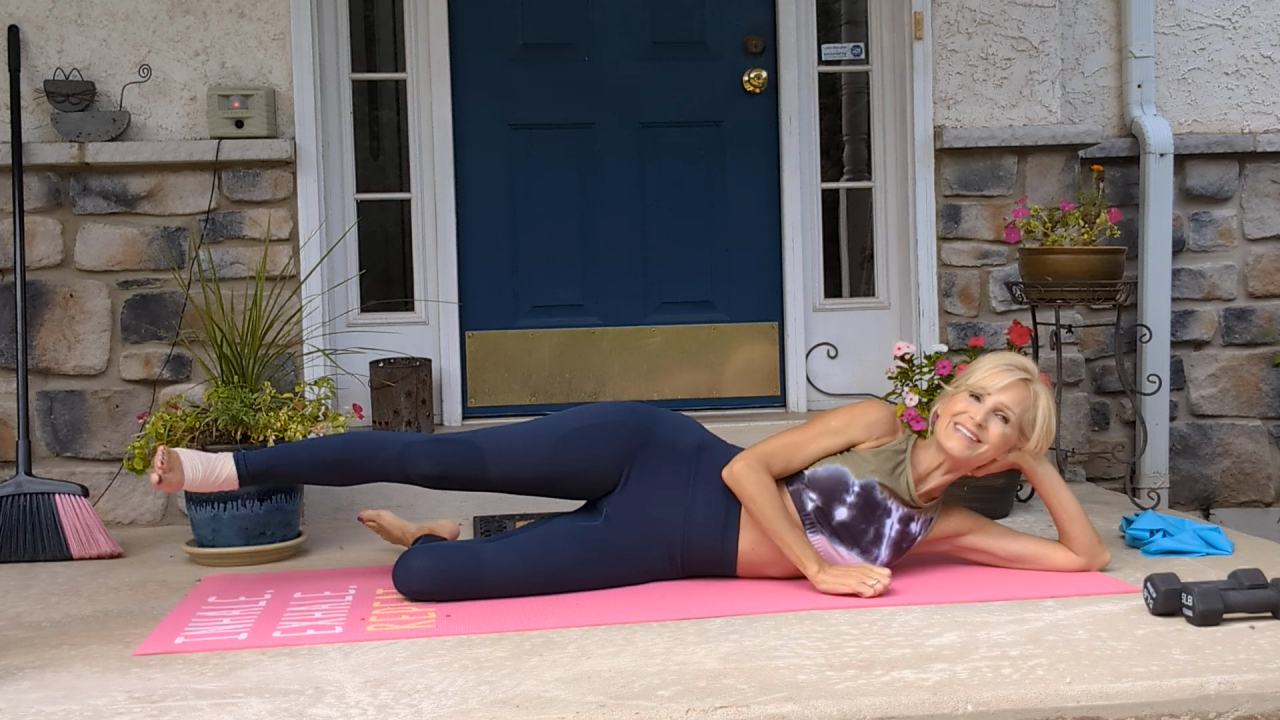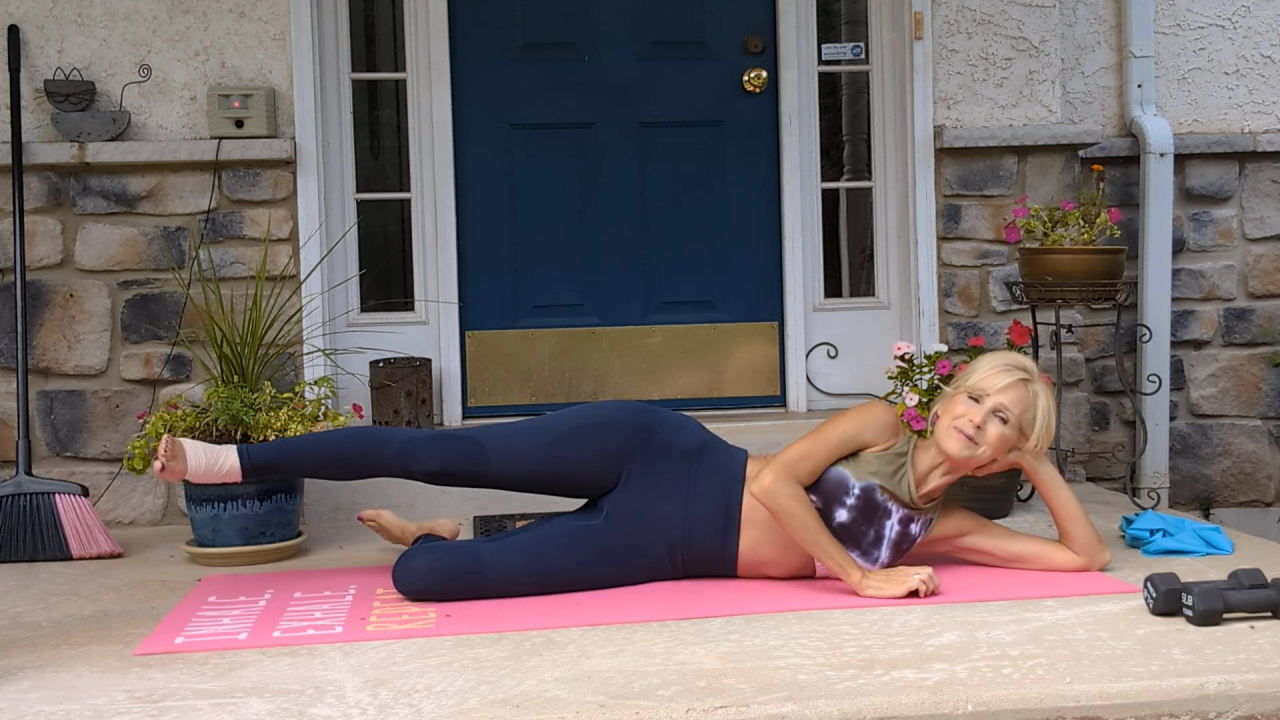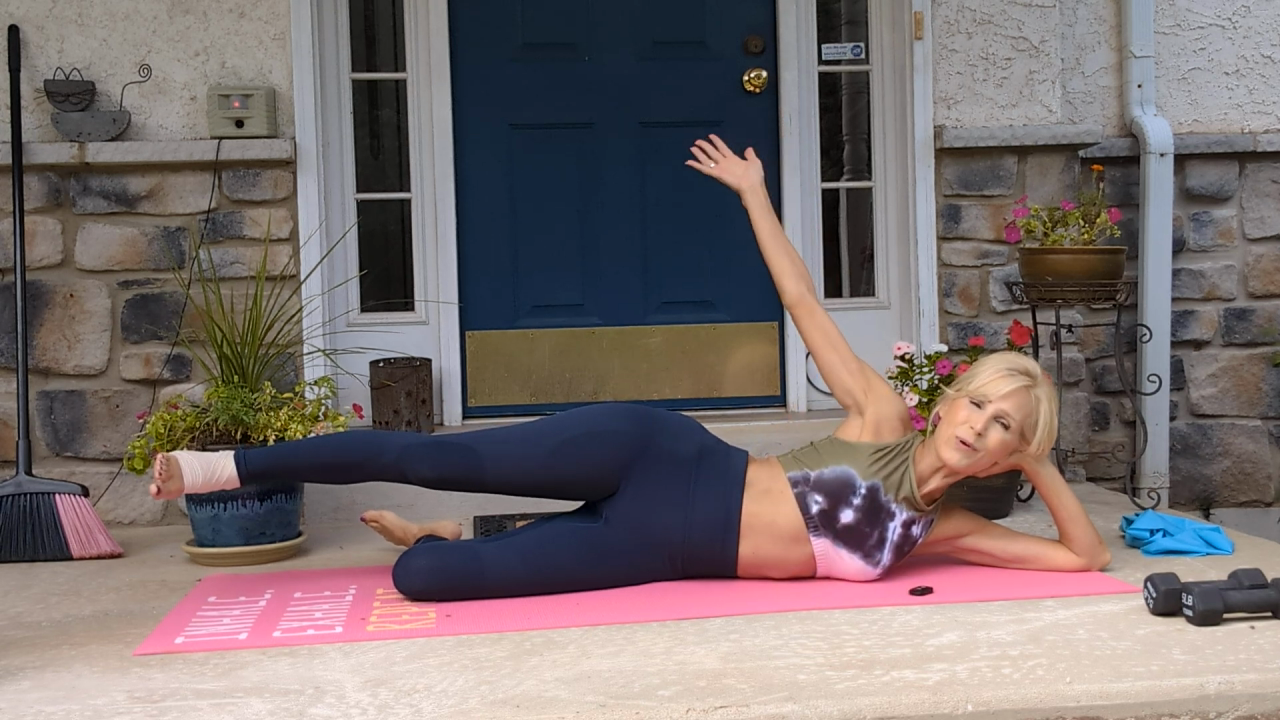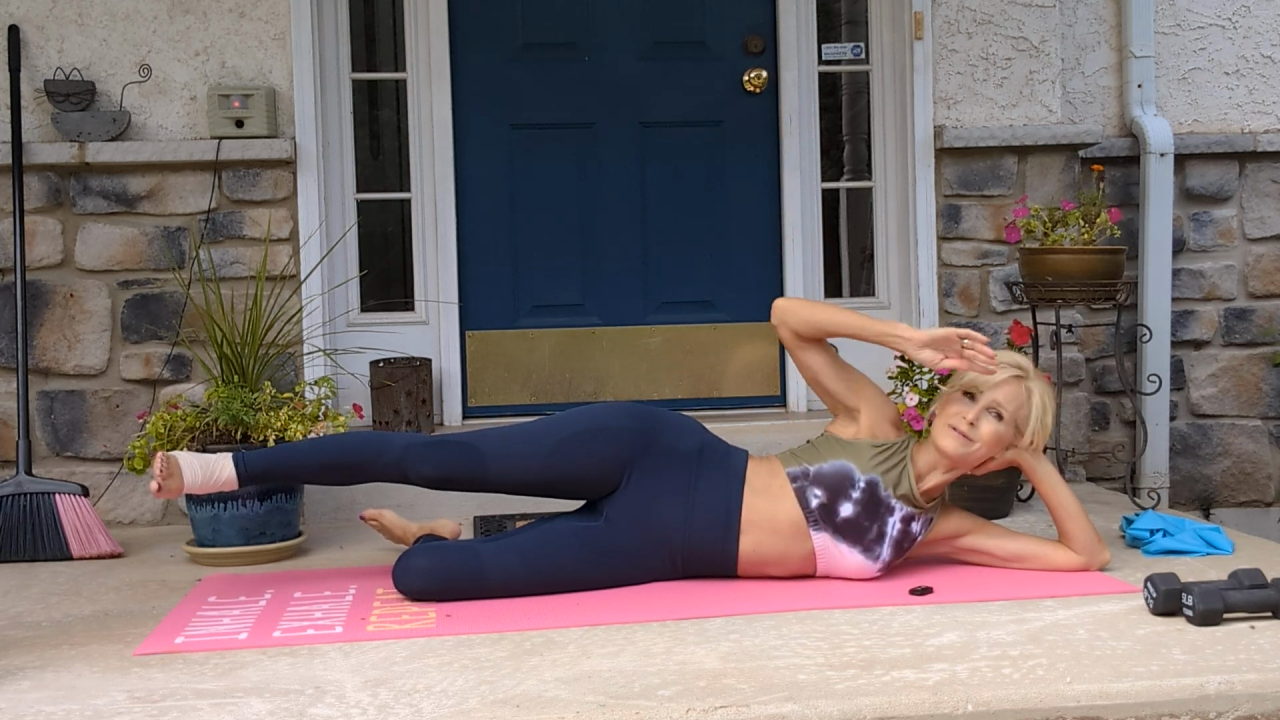
dt=1s
person 1, frame 1
left shoulder: (940, 524)
right shoulder: (877, 423)
left elbow: (1086, 555)
right elbow: (747, 467)
left wrist: (1039, 468)
right wrist: (815, 569)
left hip: (657, 549)
right hip: (657, 455)
right knee: (432, 456)
left ankle: (440, 538)
right ankle: (231, 467)
person 1, frame 2
left shoulder: (940, 527)
right shoulder: (881, 424)
left elbow: (1085, 555)
right elbow: (772, 480)
left wrist: (1039, 465)
right wrist: (860, 575)
left hip: (659, 550)
right hip: (658, 454)
right knee: (432, 451)
left ankle: (441, 536)
right ankle: (232, 458)
person 1, frame 3
left shoulder: (938, 528)
right shoulder: (883, 415)
left elbow: (1084, 553)
right elbow: (801, 300)
left wrist: (1040, 465)
right wrist: (753, 194)
left hip: (659, 549)
right hip: (659, 454)
right knee: (431, 457)
left ankle: (439, 543)
right ankle: (227, 465)
person 1, frame 4
left shoulder: (937, 526)
right shoulder: (876, 423)
left elbow: (1084, 553)
right elbow: (786, 314)
left wrist: (1037, 463)
right wrist: (907, 337)
left hip: (659, 550)
right hip: (661, 455)
left knee: (421, 579)
right knee: (433, 458)
left ankle: (439, 537)
right ankle: (225, 467)
